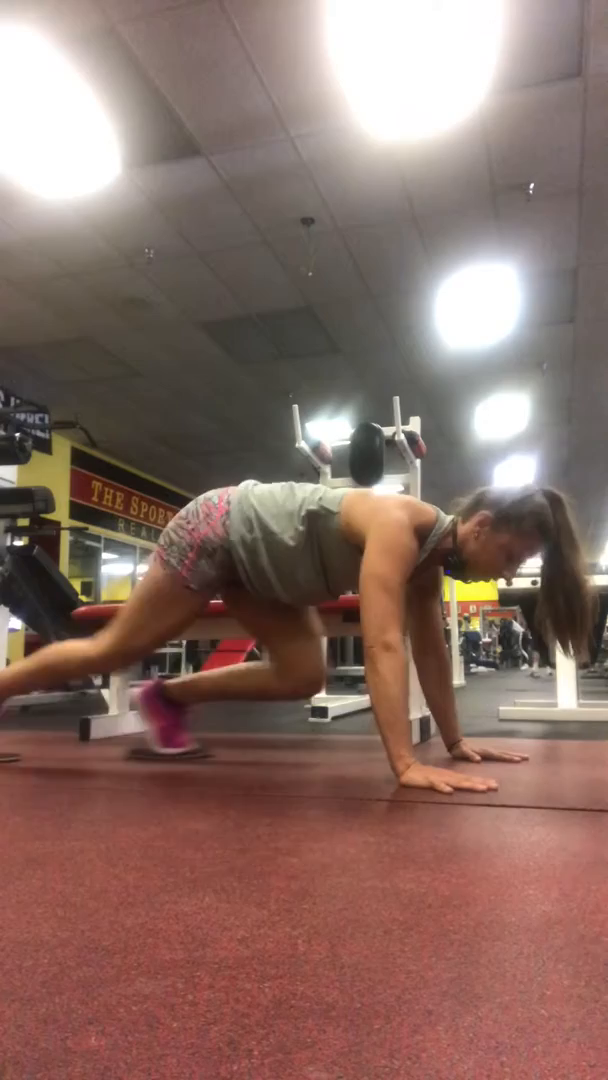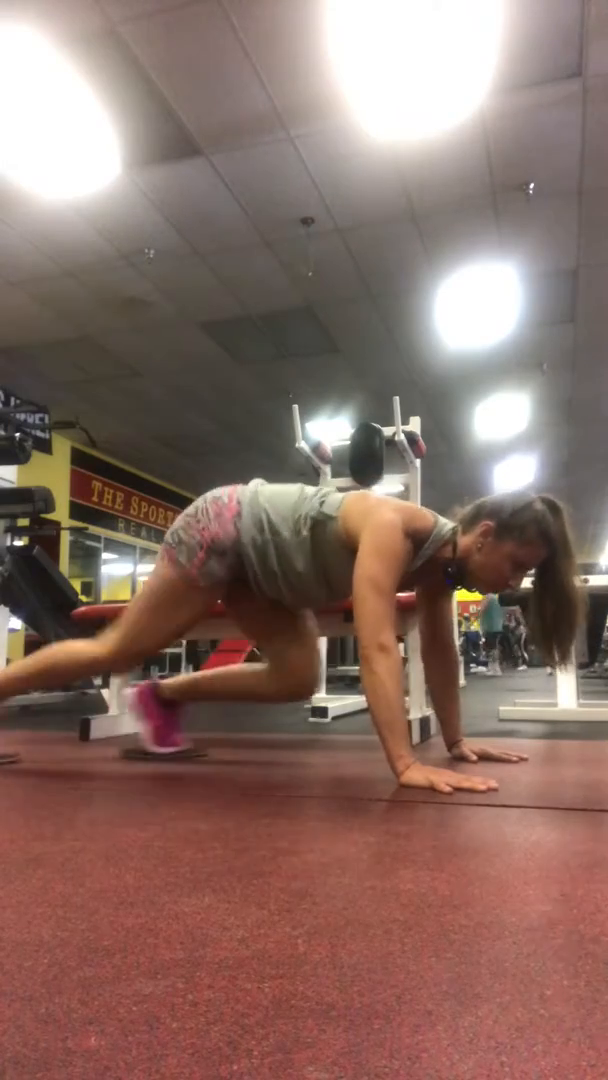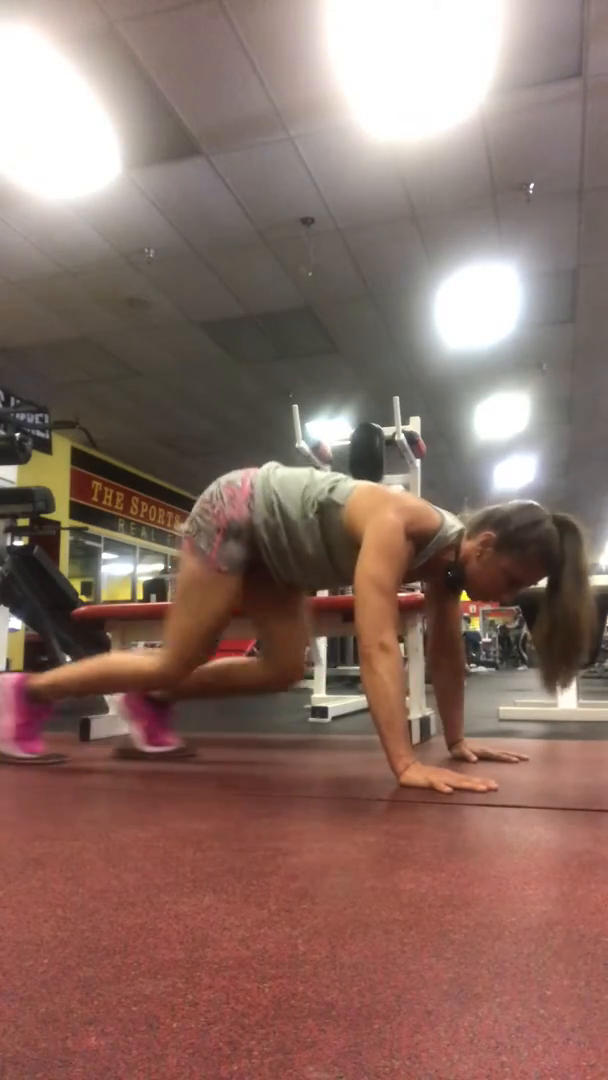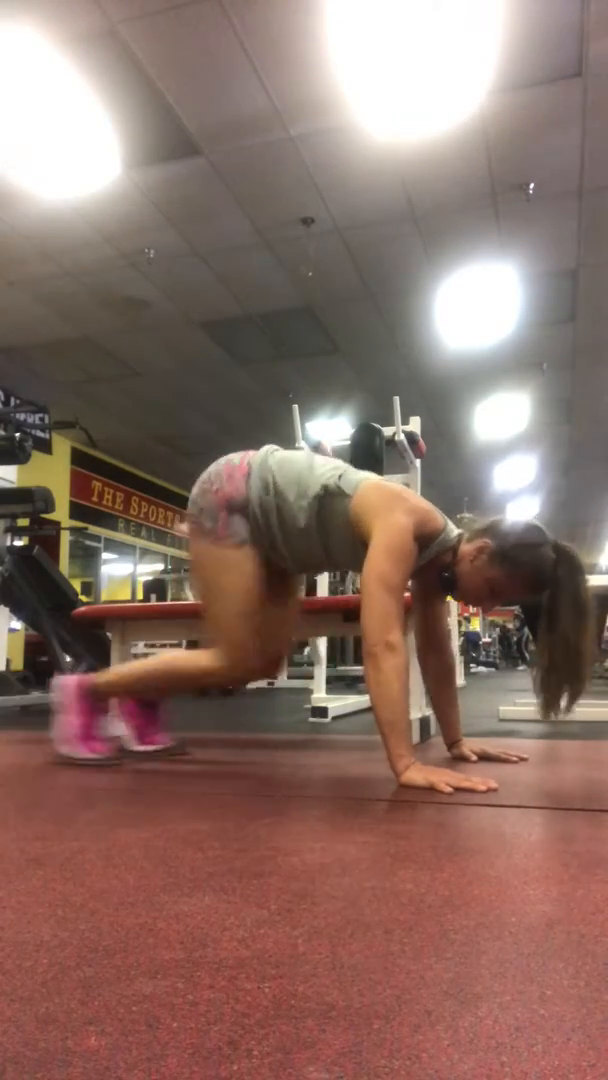
dt=1s
person 1, frame 1
left shoulder: (430, 550)
right shoulder: (398, 527)
left elbow: (429, 649)
right elbow: (383, 647)
left wrist: (455, 742)
right wrist: (405, 765)
left hip: (248, 556)
right hip: (212, 533)
left knee: (306, 675)
right knee: (112, 649)
left ankle: (167, 699)
person 1, frame 2
left shoulder: (437, 558)
right shoulder: (395, 531)
left elbow: (439, 651)
right elbow: (378, 648)
left wrist: (456, 743)
right wrist: (406, 765)
left hip: (251, 555)
right hip: (218, 531)
left knee: (298, 680)
right knee: (119, 651)
left ankle: (162, 698)
person 1, frame 3
left shoulder: (449, 549)
right shoulder: (397, 531)
left elbow: (446, 650)
right elbow: (375, 646)
left wrist: (455, 742)
right wrist: (401, 764)
left hip: (270, 545)
right hip: (235, 515)
left knee: (286, 667)
right knee: (175, 661)
left ankle: (151, 699)
person 1, frame 4
left shoulder: (443, 551)
right shoulder: (403, 528)
left elbow: (434, 649)
right elbow: (384, 645)
left wrist: (455, 741)
right wrist: (405, 764)
left hip: (269, 517)
right hip: (230, 493)
left knee: (261, 658)
right knee: (231, 661)
left ankle: (127, 697)
right ankle: (86, 690)
